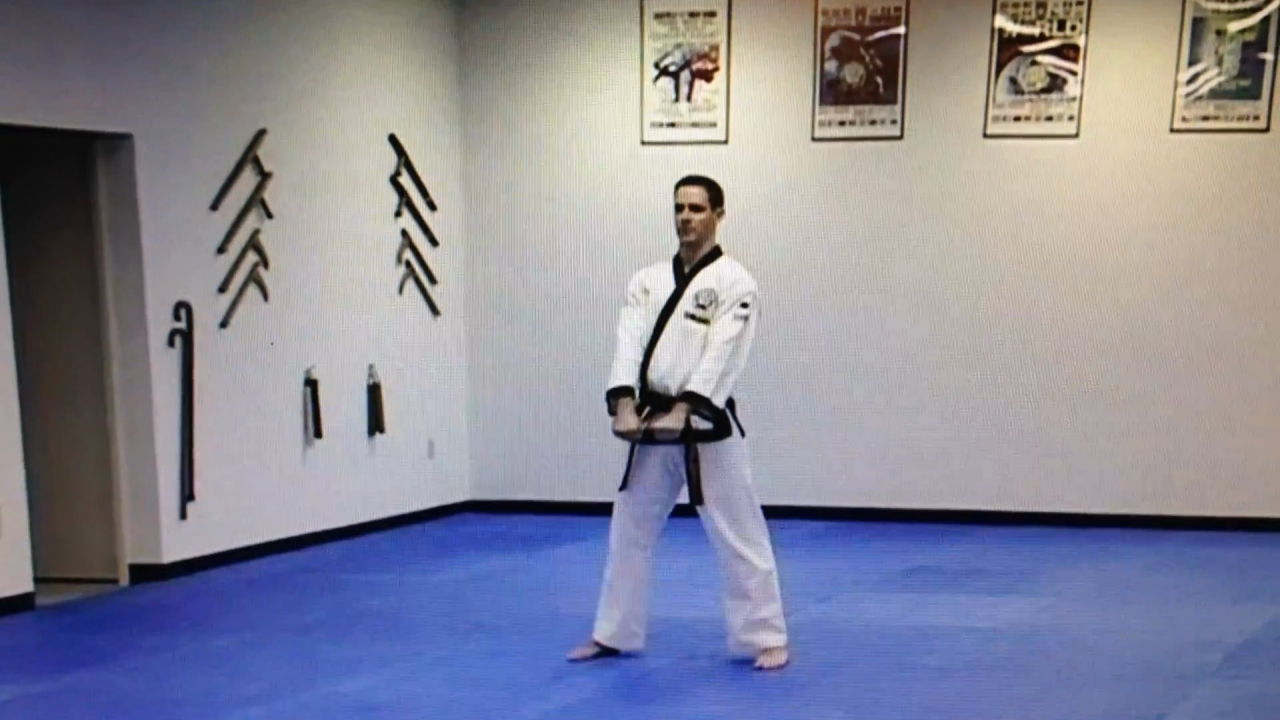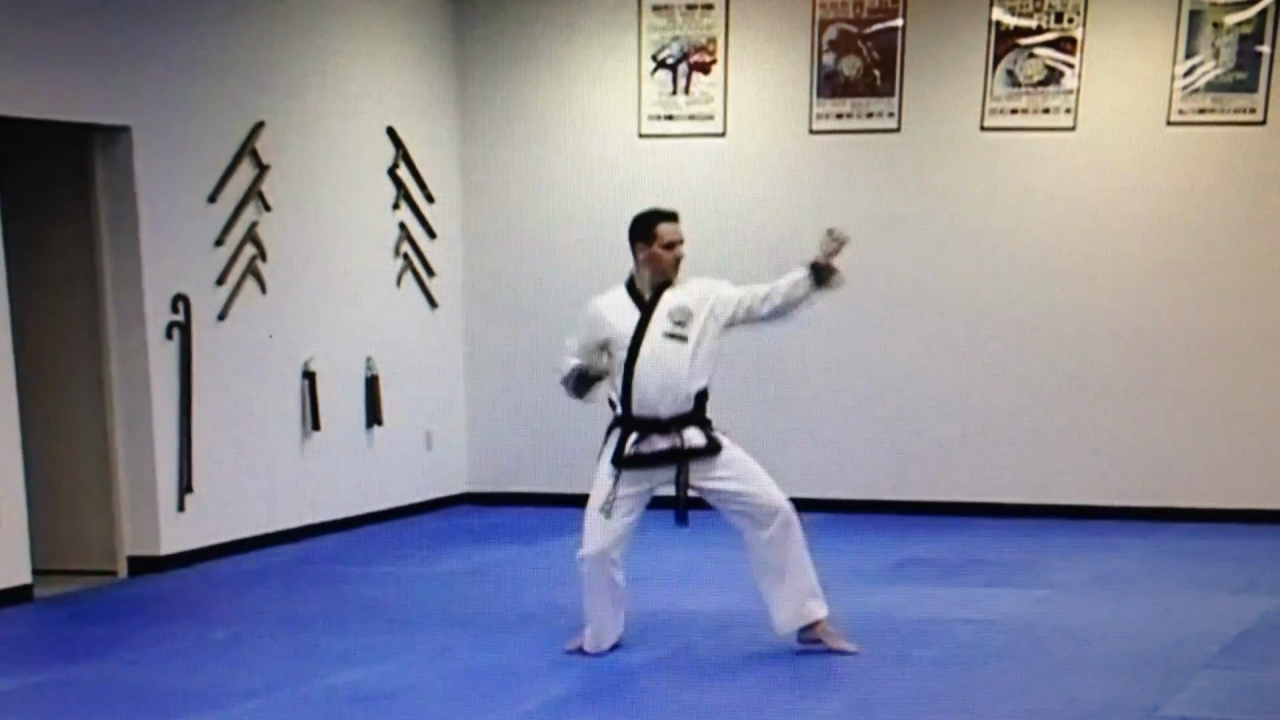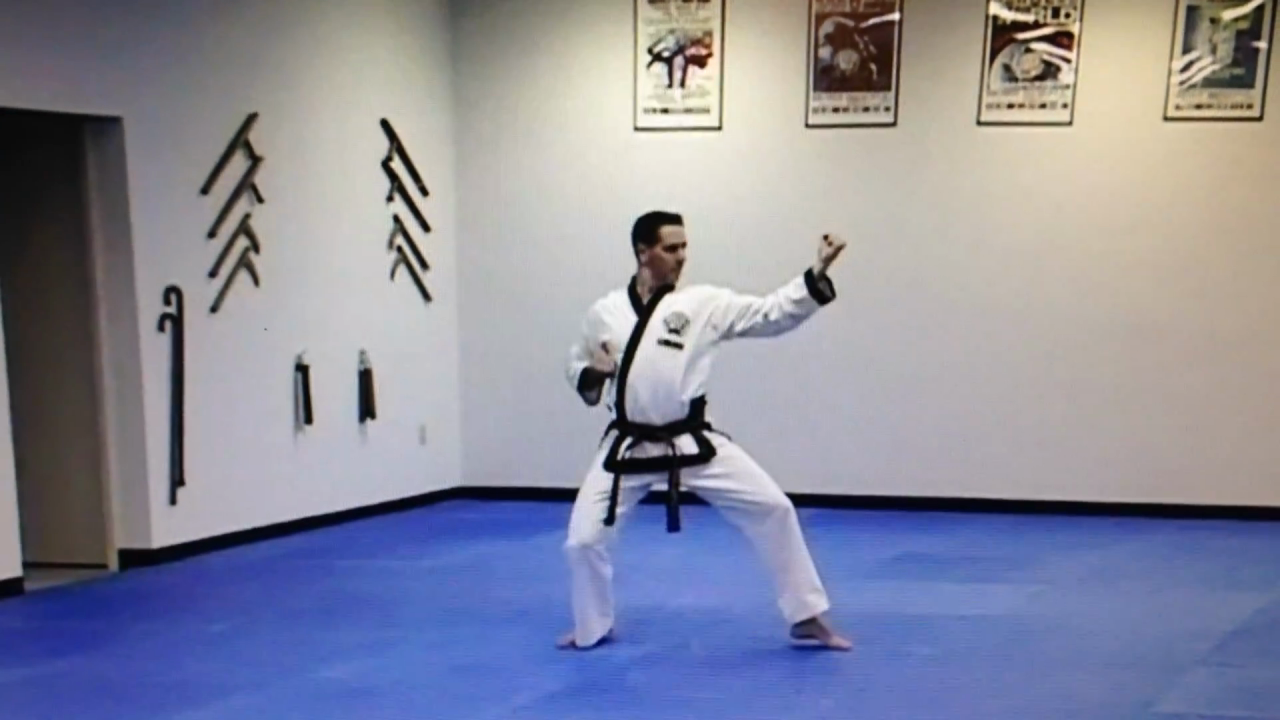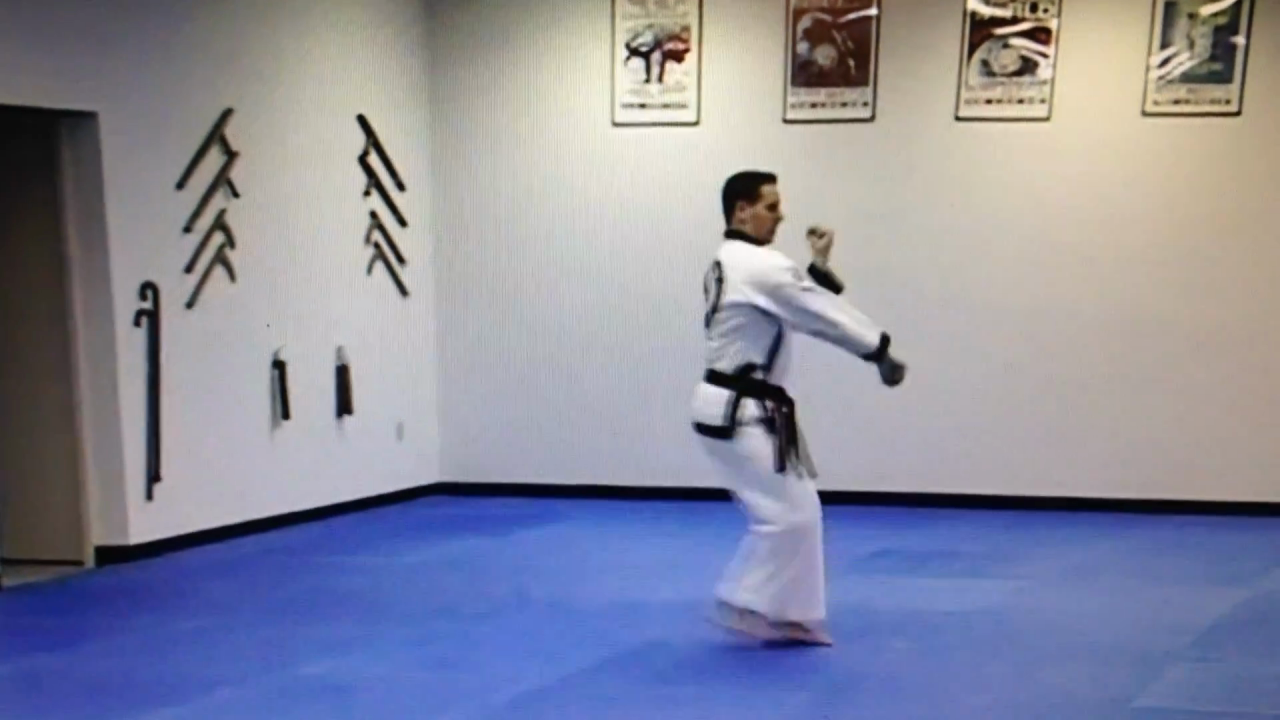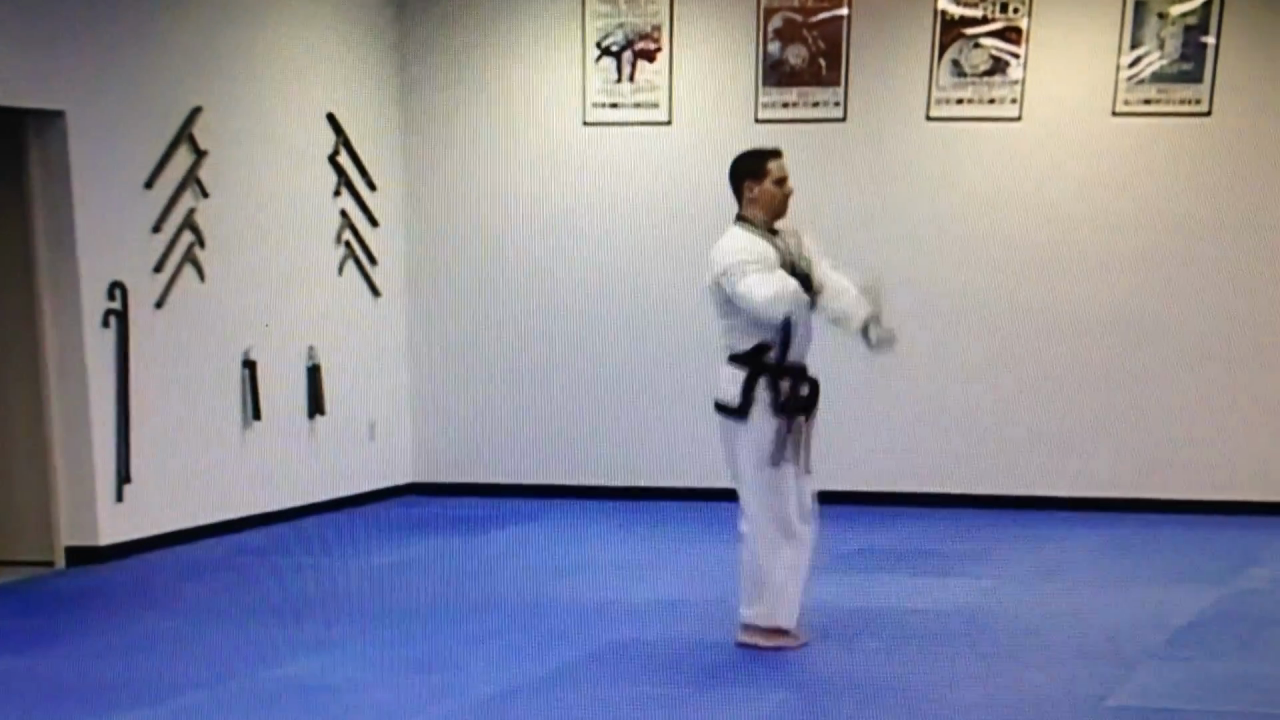
dt=0.7s
person 1, frame 1
left shoulder: (734, 281)
right shoulder: (646, 280)
left elbow: (723, 355)
right elbow: (628, 344)
left wrist: (684, 410)
right wrist: (623, 404)
left hip: (707, 427)
right hip: (651, 425)
left knee: (739, 536)
right knee: (629, 533)
left ankle: (766, 638)
right ankle: (613, 634)
person 1, frame 2
left shoulder: (703, 294)
right shoulder: (603, 309)
left elbow: (768, 301)
right elbow: (571, 370)
left wrist: (817, 269)
right wrist: (585, 374)
left hip: (695, 440)
right hip: (633, 445)
left knee: (772, 513)
right knee: (598, 546)
left ankle: (809, 620)
right ankle: (600, 633)
person 1, frame 3
left shoulder: (705, 302)
right shoulder: (604, 312)
left elbow: (771, 313)
right elbow: (577, 366)
left wrist: (818, 274)
right wrist: (592, 375)
left hip: (693, 443)
right hip: (628, 447)
left knee: (772, 510)
right knee: (584, 537)
left ankle: (808, 617)
right ankle: (592, 626)
person 1, frame 4
left shoulder: (733, 264)
right shoulder: (757, 266)
left elbow: (812, 310)
right elbow: (823, 314)
left wrist: (819, 266)
right wrist: (882, 351)
left hip: (754, 408)
right hip: (738, 413)
left knee: (802, 514)
right knee: (791, 517)
left ankle: (794, 616)
right ankle: (742, 604)
person 1, frame 5
left shoulder: (788, 243)
right shoulder: (734, 251)
left elbow: (831, 288)
right elbow: (771, 307)
left wrist: (867, 319)
right wrist: (803, 278)
left hip: (785, 392)
right hip: (755, 395)
left knee: (797, 511)
right knee: (769, 513)
left ankle: (774, 615)
right ankle: (760, 621)
